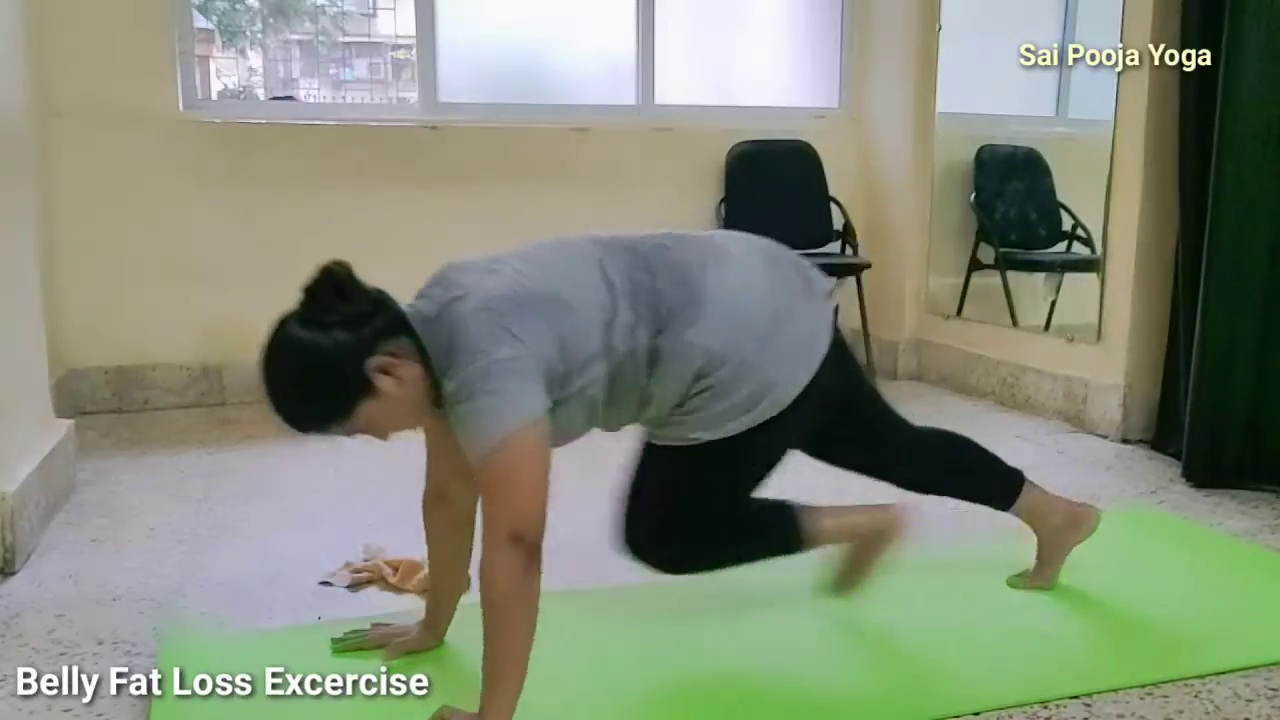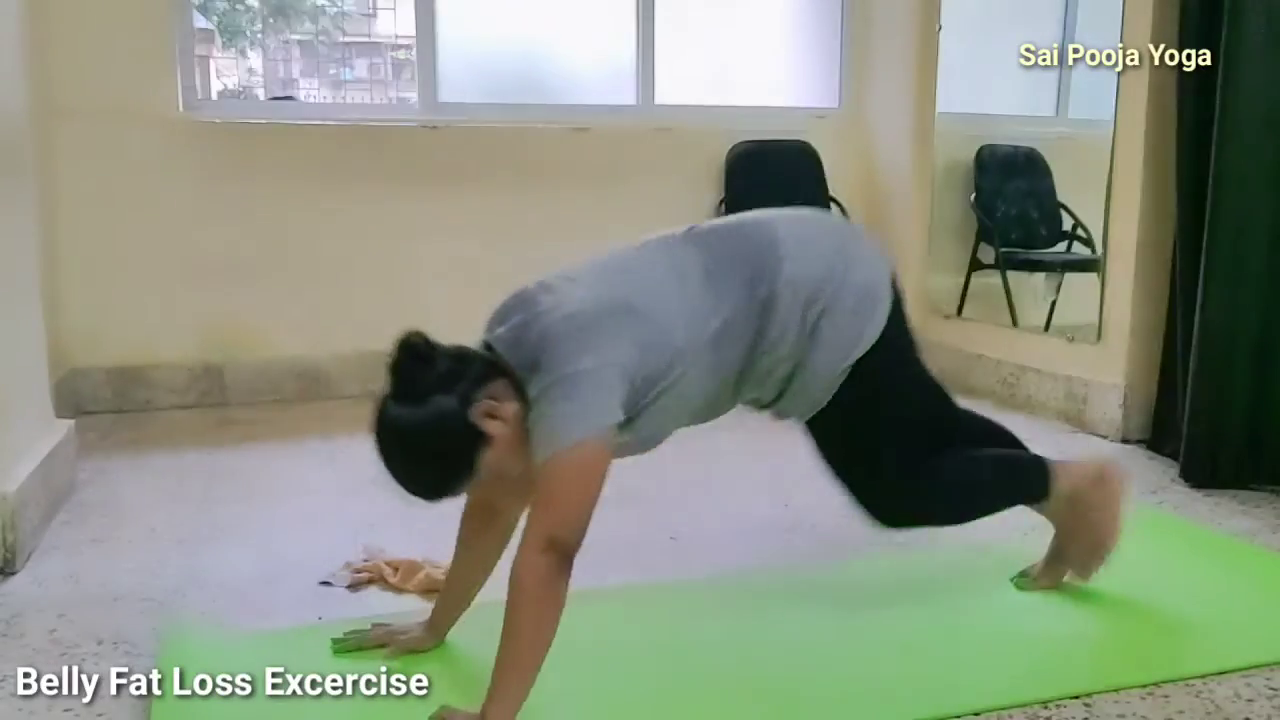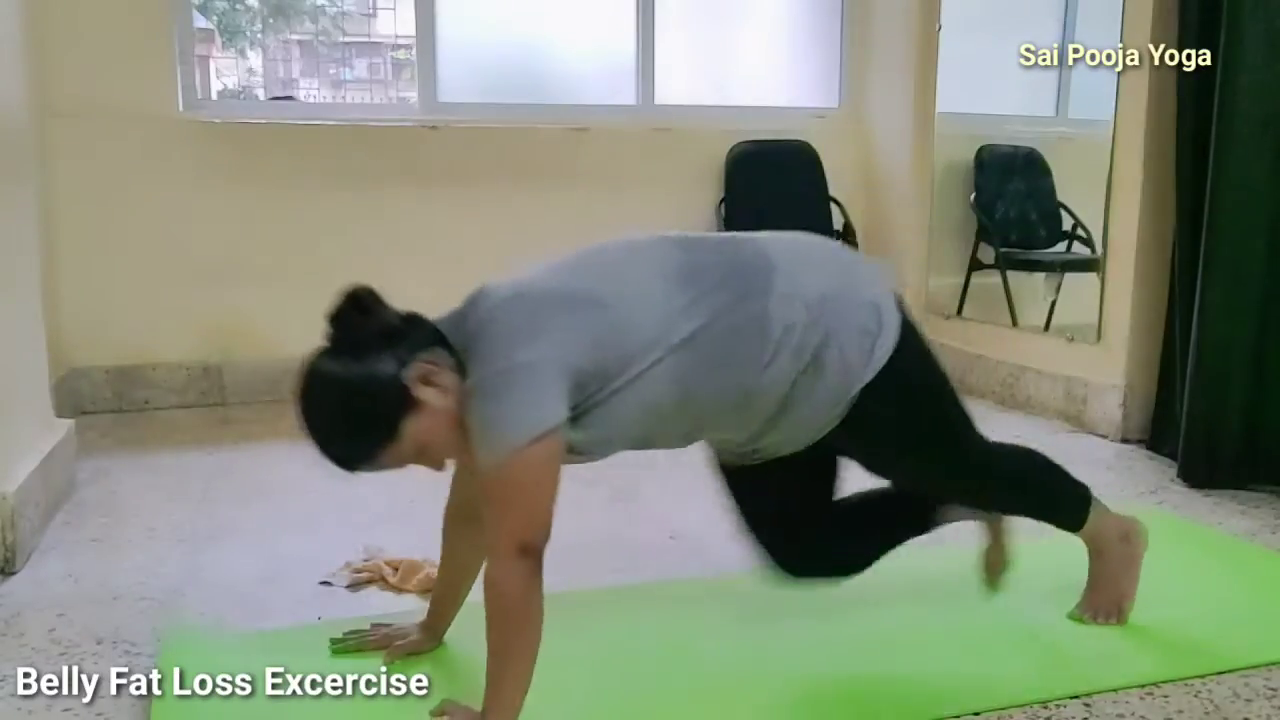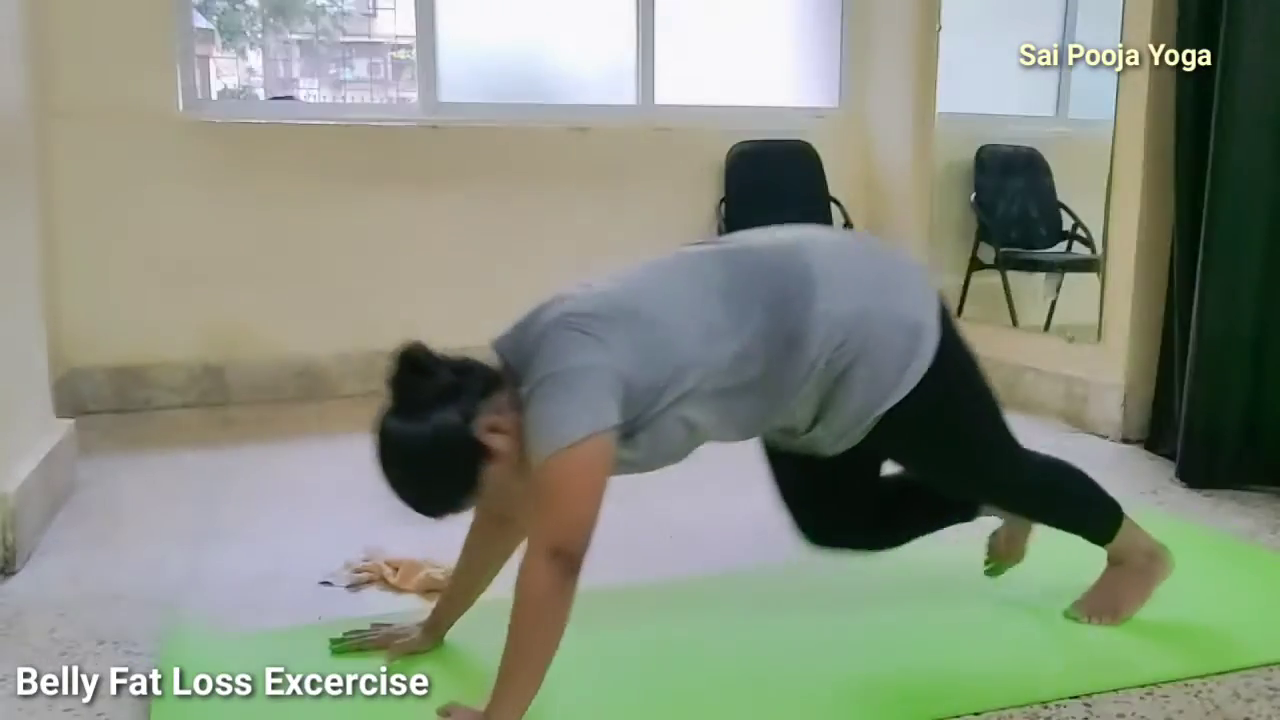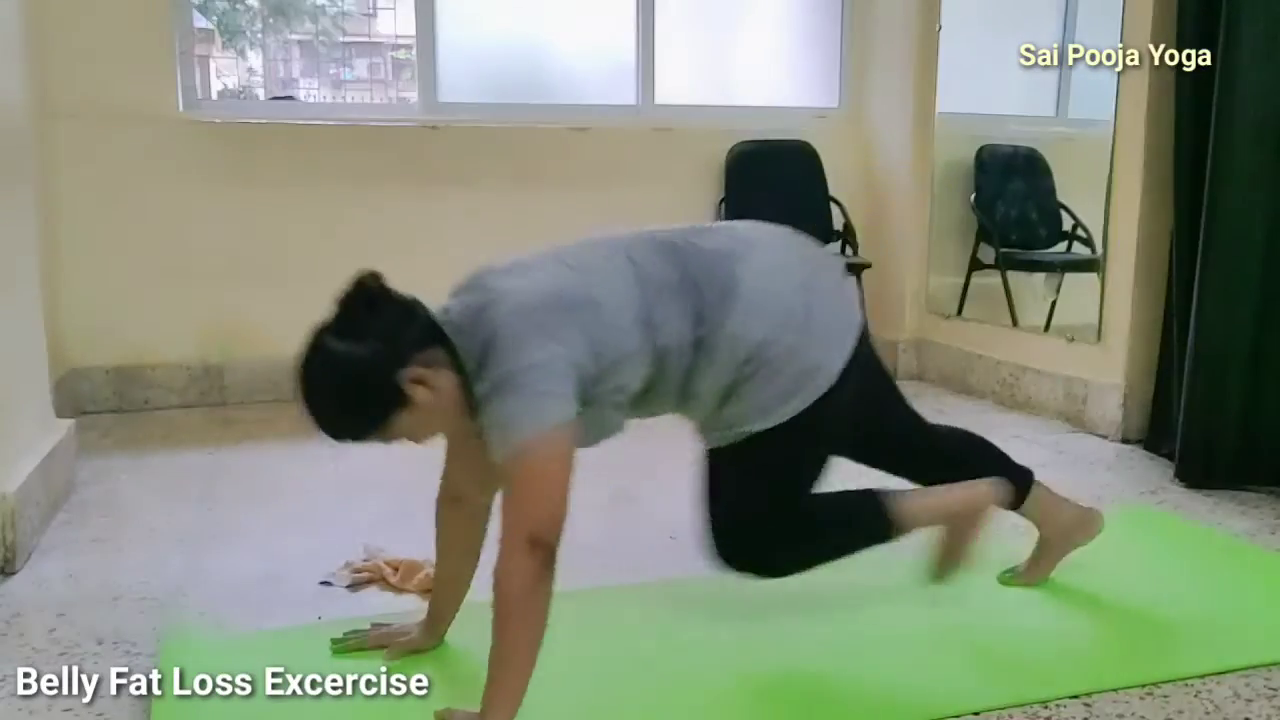
dt=1s
person 1, frame 1
left shoulder: (485, 363)
right shoulder: (426, 332)
left elbow: (513, 545)
right elbow: (448, 493)
right wrist: (430, 626)
left hip: (748, 355)
right hip: (757, 300)
left knee: (663, 537)
right knee: (885, 444)
left ankle: (849, 527)
right ankle: (1058, 515)
person 1, frame 2
left shoulder: (569, 379)
right shoulder: (499, 363)
left elbow: (549, 549)
right elbow: (494, 507)
right wrist: (433, 627)
left hip: (822, 297)
right hip: (791, 283)
left knee: (897, 494)
right knee: (928, 425)
left ankle: (1079, 486)
right ankle: (1072, 523)
person 1, frame 3
left shoulder: (508, 367)
right shoulder: (460, 354)
left elbow: (516, 553)
right elbow: (472, 508)
right wrist: (429, 627)
left hip: (827, 330)
right hip: (762, 378)
left knee: (956, 462)
right knee: (806, 552)
left ankle: (1111, 536)
right ankle: (957, 510)
person 1, frame 4
left shoulder: (563, 385)
right shoulder: (508, 382)
left elbow: (553, 555)
right elbow: (504, 511)
right wrist: (431, 628)
left hip: (870, 330)
right hip: (801, 341)
left knee: (991, 466)
right knee: (832, 523)
left ankle: (1136, 550)
right ankle: (999, 504)
person 1, frame 5
left shoulder: (517, 362)
right shoulder: (458, 334)
left elbow: (530, 548)
right elbow: (464, 494)
right wrist: (430, 628)
left hip: (785, 328)
right hip: (763, 284)
left knee: (751, 541)
right knee: (897, 439)
left ankle: (957, 502)
right ankle: (1059, 513)
